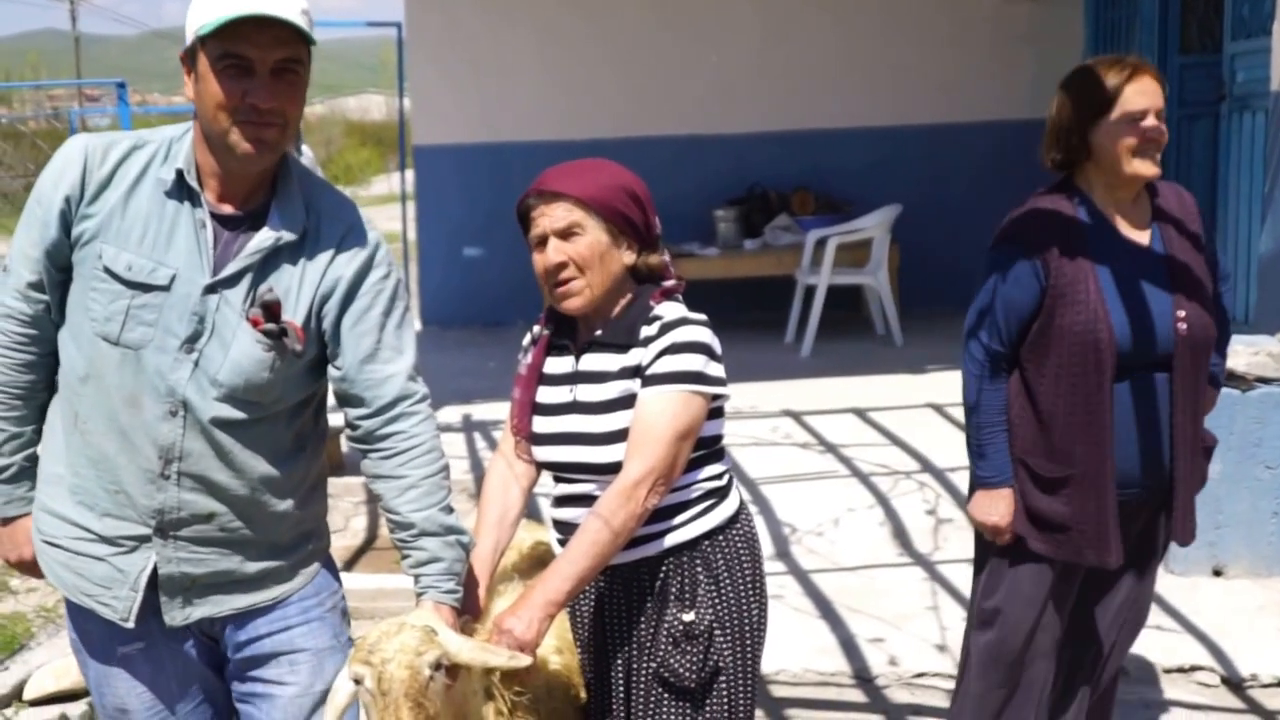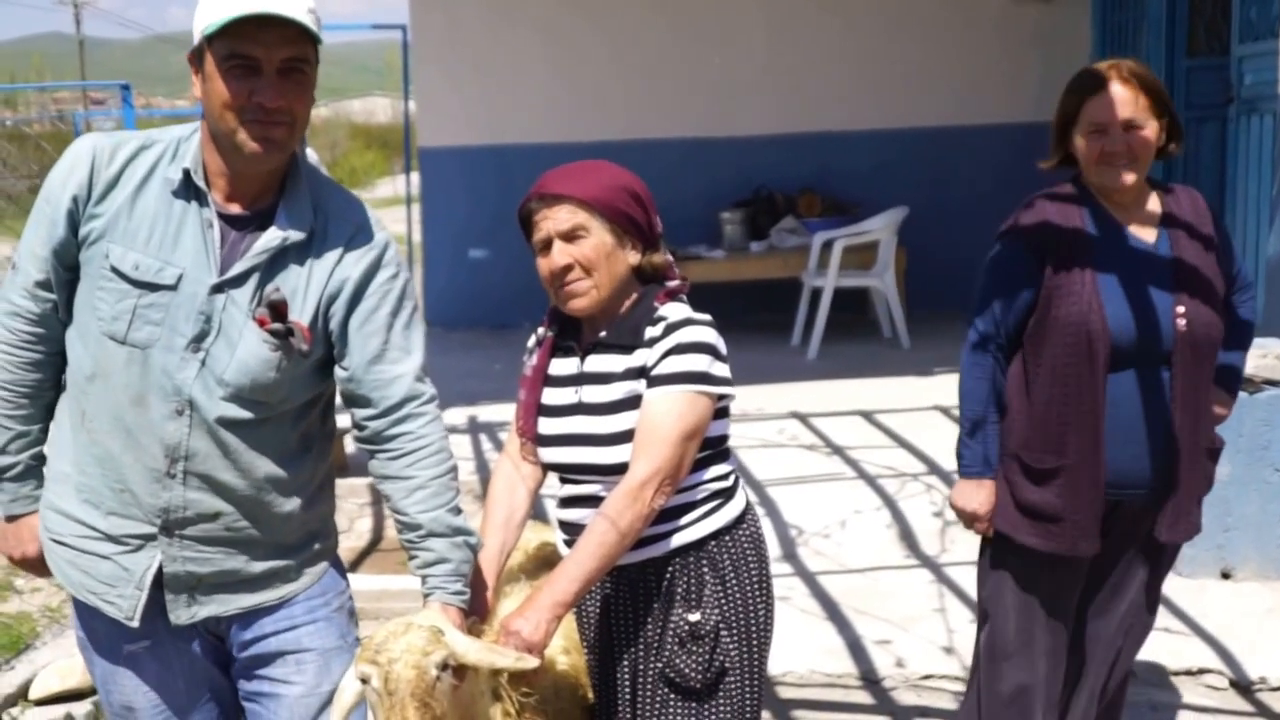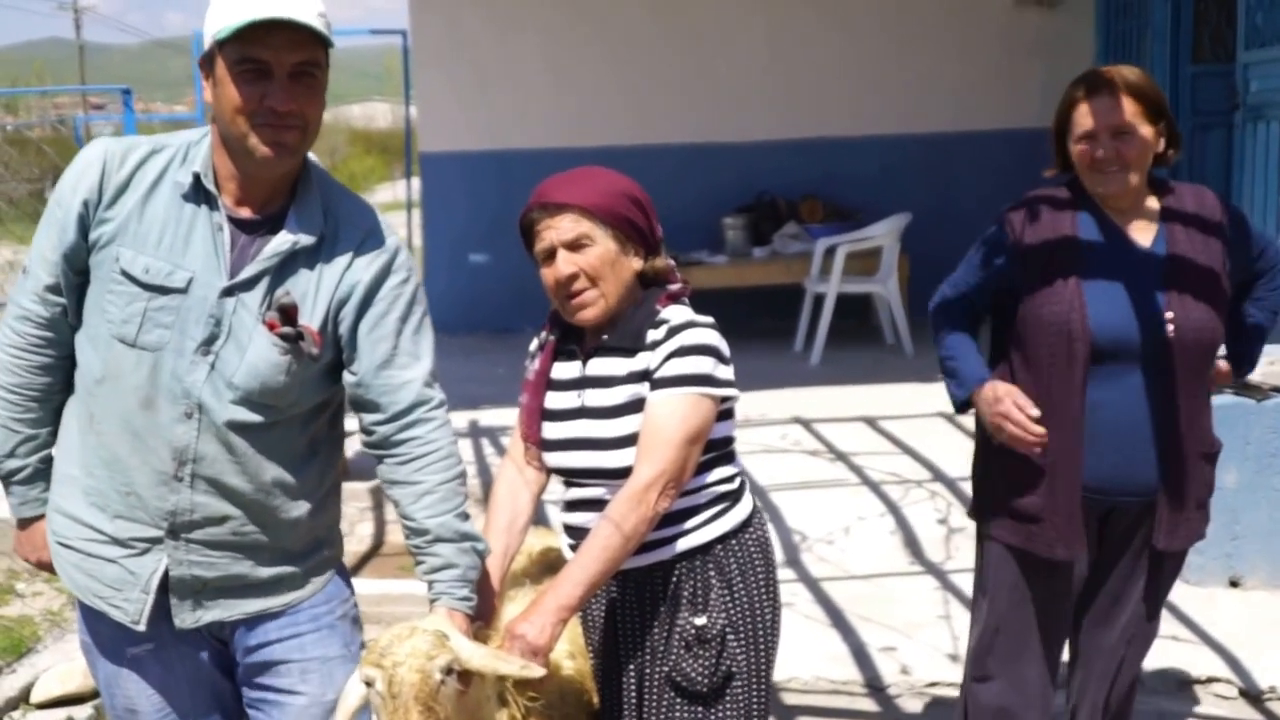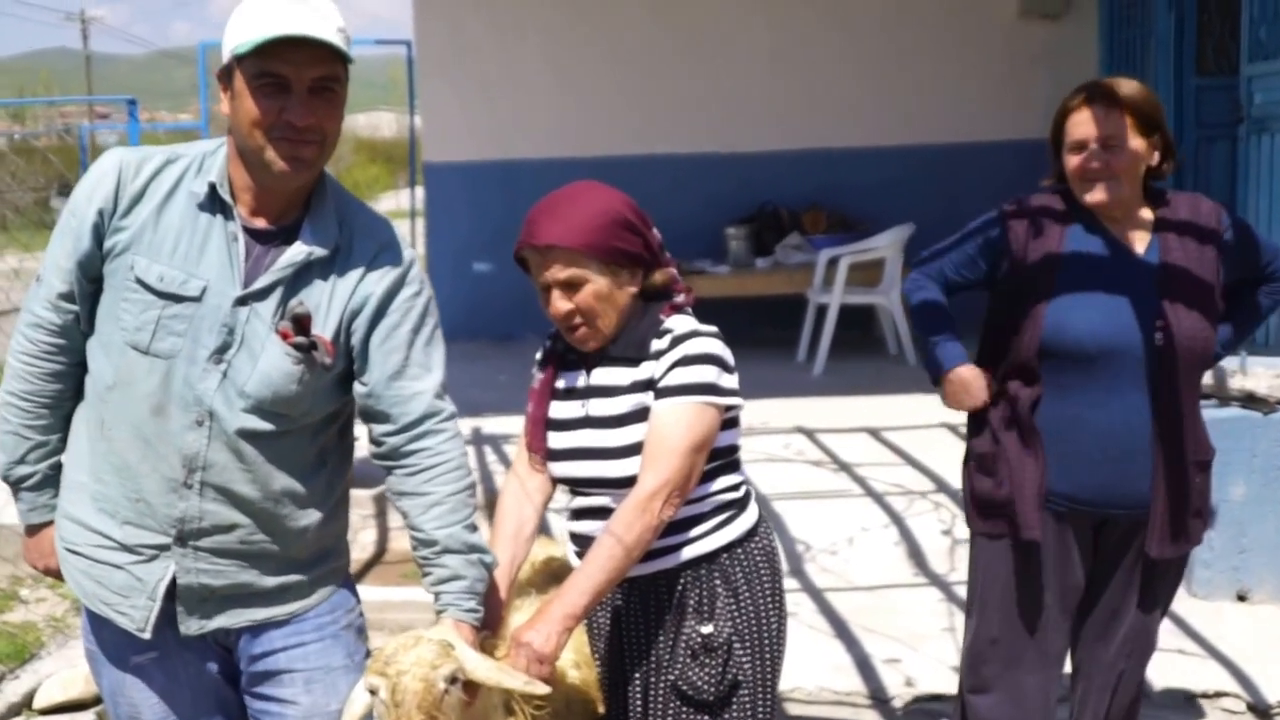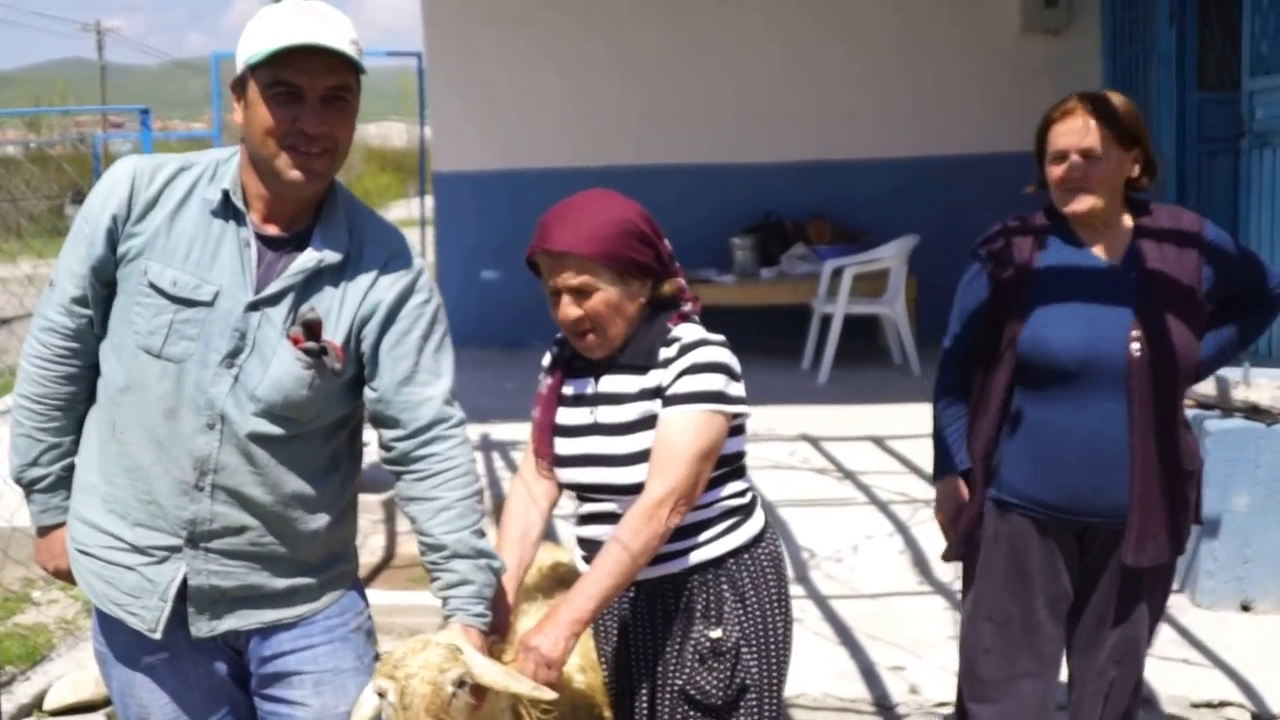
dt=0.3s
person 1, frame 1
left shoulder: (342, 243)
right shoulder: (89, 175)
left elbow: (393, 419)
left wrist: (440, 586)
left hip: (280, 585)
right hip: (111, 574)
person 1, frame 2
left shoulder: (351, 244)
right shoulder: (99, 175)
left elbow: (400, 420)
left wrist: (447, 589)
left hip: (287, 585)
right hip: (117, 573)
person 1, frame 3
left shoulder: (361, 248)
right shoulder: (109, 179)
left elbow: (409, 425)
left wrist: (453, 593)
left hip: (292, 592)
right hip: (122, 578)
person 1, frame 4
left shoulder: (374, 259)
right shoulder: (125, 188)
left elbow: (419, 438)
left wrist: (460, 604)
left hip: (297, 601)
right hip: (128, 584)
person 1, frame 5
left shoulder: (383, 269)
right shoulder: (137, 195)
left elbow: (428, 443)
right elbow: (59, 351)
left wrist: (469, 609)
right wrist: (51, 506)
left hip: (305, 602)
right hip: (141, 586)
person 2, frame 1
left shoulder: (1181, 212)
right shoulder: (1040, 231)
left elbow: (1217, 294)
right elbow: (985, 354)
left wrist: (1208, 382)
right wrist: (992, 479)
left hip: (1149, 492)
right hip: (1048, 487)
left knee: (1102, 649)
right knee: (1010, 659)
person 2, frame 2
left shoulder: (1193, 217)
right shoulder: (1041, 229)
left elbow: (1237, 299)
right elbow: (985, 347)
left wrist: (1223, 385)
right wrist: (978, 467)
left hip: (1156, 492)
right hip: (1049, 485)
left knee: (1111, 650)
right knee: (1018, 657)
person 2, frame 3
left shoulder: (1204, 218)
right shoulder: (1032, 225)
right elbow: (947, 307)
right wrist: (977, 387)
left hip: (1157, 495)
right hip: (1043, 489)
left knee: (1117, 658)
right knee: (1014, 663)
person 2, frame 4
left shoulder: (1202, 228)
right shoulder: (1025, 229)
right elbow: (923, 282)
left wrist: (1212, 346)
right wrist: (950, 362)
left hip: (1153, 505)
right hip: (1038, 497)
person 2, frame 5
left shoulder: (1185, 243)
right shoulder: (1008, 252)
right elbow: (957, 365)
left wrist: (1185, 364)
right wrist: (950, 472)
left hip: (1137, 511)
right hip: (1022, 510)
person 3, frame 1
left shoulder: (678, 335)
right shoulder: (543, 340)
left elbow: (642, 484)
right elbow: (513, 460)
left wrist: (540, 602)
right wrist: (476, 578)
left hip: (688, 577)
right hip: (592, 579)
person 3, frame 2
left shoulder: (682, 336)
right shoulder: (548, 342)
left elbow: (648, 485)
right elbow: (518, 462)
left wrist: (547, 603)
right wrist: (482, 579)
left hip: (694, 577)
right hip: (598, 580)
person 3, frame 3
left shoulder: (685, 339)
right shoulder: (551, 345)
left elbow: (652, 488)
right elbow: (521, 466)
left wrist: (552, 607)
right wrist: (485, 584)
left hip: (701, 581)
right hip: (604, 585)
person 3, frame 4
left shoulder: (689, 348)
right shoulder: (556, 356)
left elbow: (657, 497)
right elbow: (527, 476)
left wrist: (557, 616)
right wrist: (492, 591)
left hip: (707, 589)
right hip: (609, 591)
person 3, frame 5
left shoulder: (697, 358)
right shoulder: (562, 361)
left elbow: (664, 504)
right elbow: (533, 481)
left wrist: (566, 620)
right wrist: (500, 596)
left hip: (713, 593)
right hip: (615, 594)
